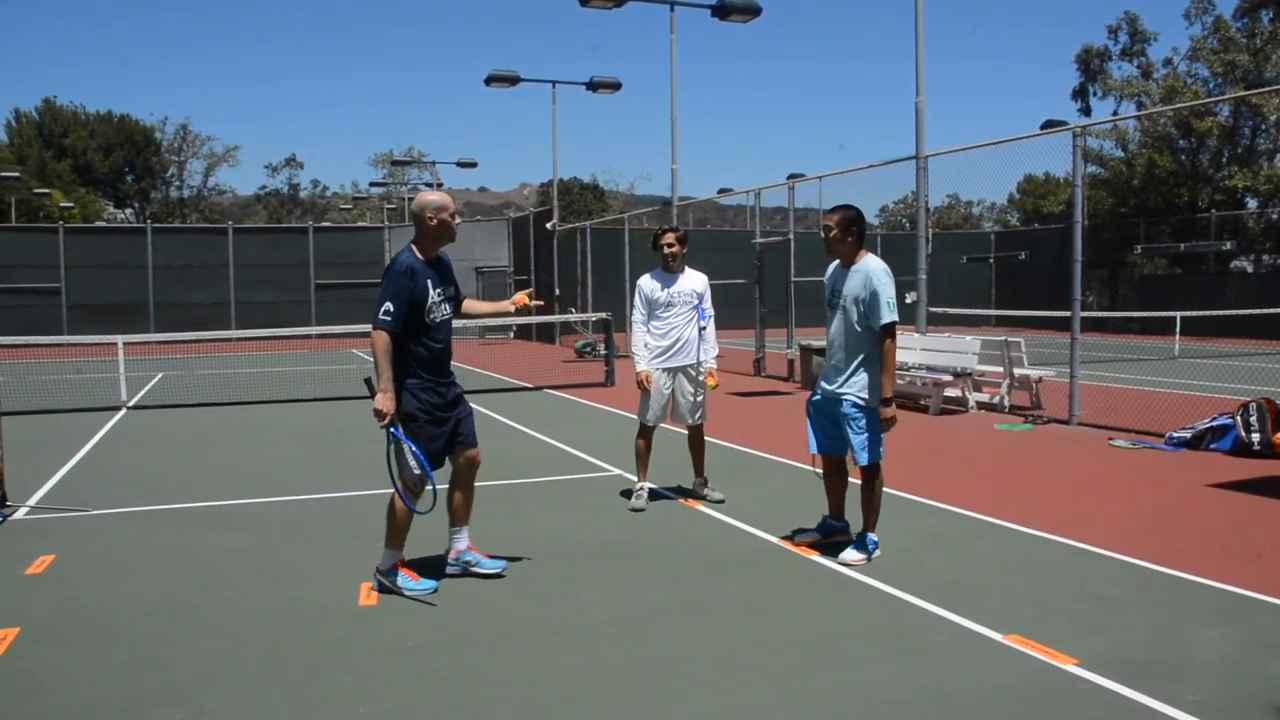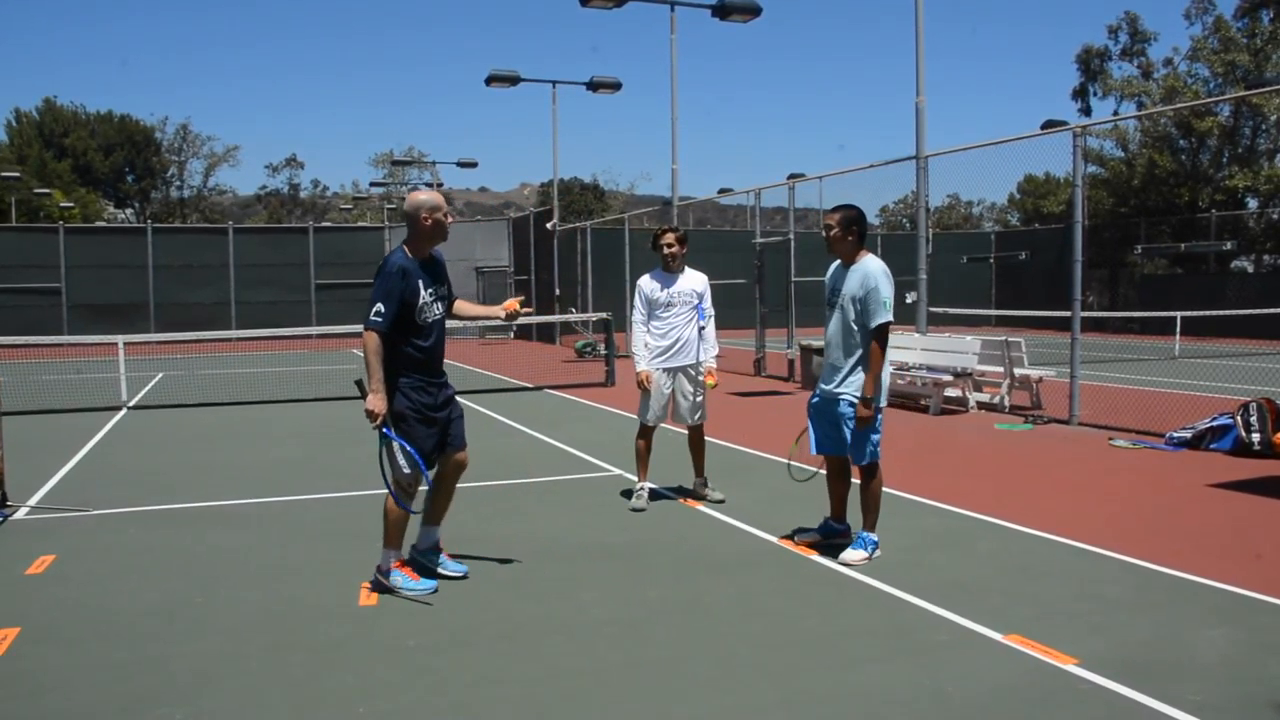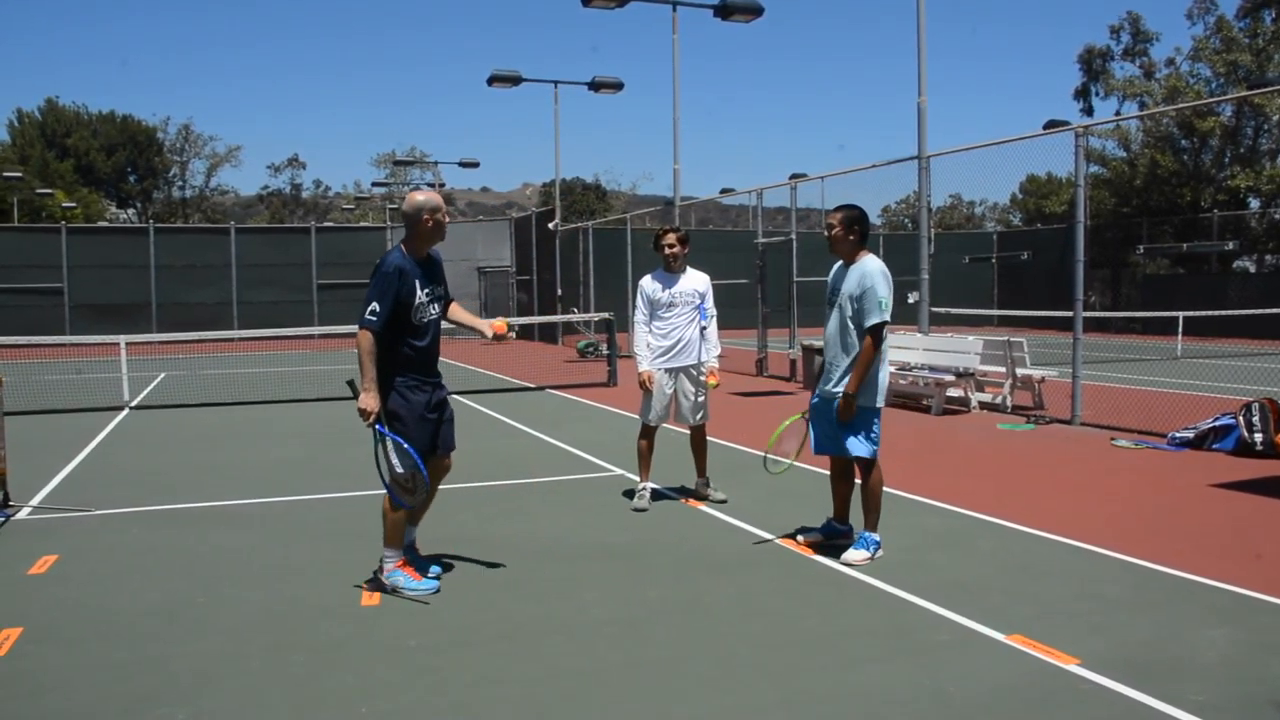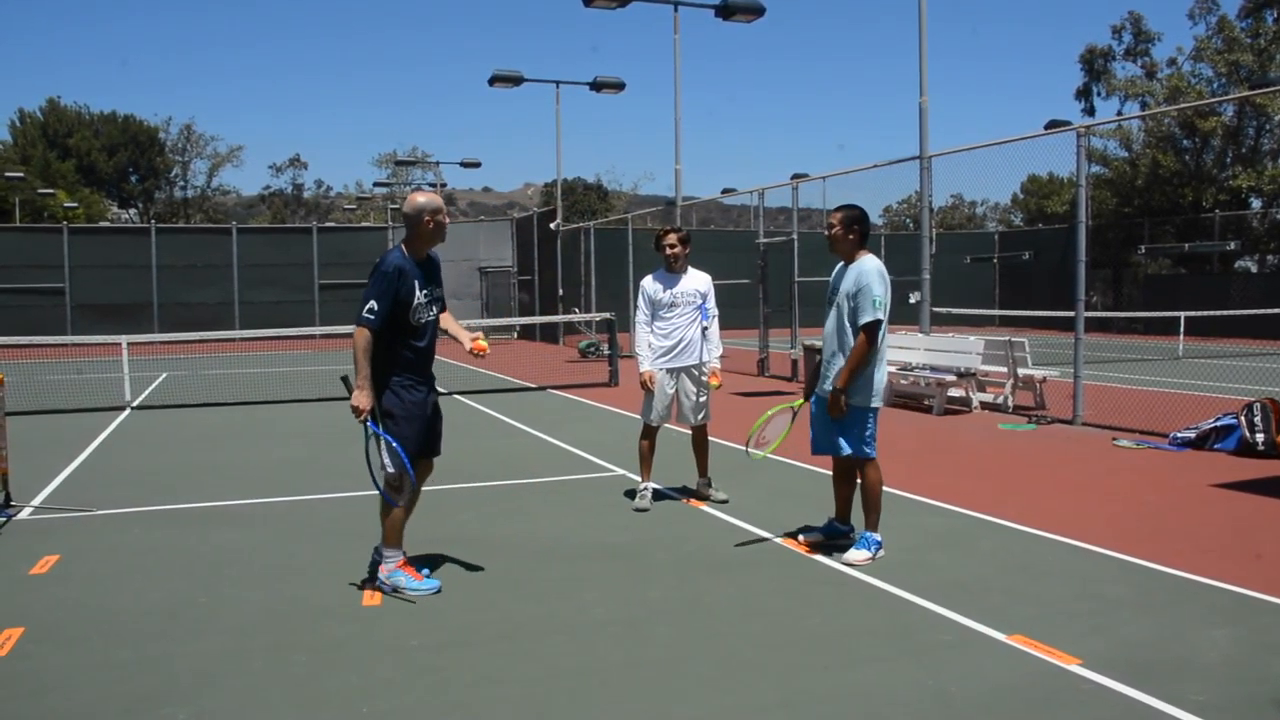
dt=0.1s
person 1, frame 1
left shoulder: (441, 261)
right shoulder: (404, 268)
left elbow: (457, 303)
right elbow: (381, 330)
left wrist: (504, 307)
right wrist: (385, 391)
left hip: (445, 384)
right hip: (415, 391)
left knee: (468, 459)
right knee: (414, 478)
left ankle: (460, 550)
right ankle: (391, 567)
person 1, frame 2
left shoulder: (435, 260)
right shoulder: (396, 268)
right elbow: (373, 331)
left wrist: (496, 312)
right wrist: (377, 392)
left hip: (437, 384)
right hip: (407, 391)
left knee: (455, 462)
right knee: (408, 478)
left ankle: (425, 548)
right ankle: (390, 566)
person 1, frame 3
left shoulder: (434, 260)
right shoulder: (393, 268)
right elbow: (368, 330)
left wrist: (479, 325)
right wrist: (369, 390)
left hip: (431, 383)
right hip: (402, 389)
left knee: (439, 466)
left ankle: (404, 545)
right ankle: (392, 567)
person 1, frame 4
left shoulder: (431, 262)
right shoulder: (392, 267)
right elbow: (364, 328)
left wrist: (462, 334)
right wrist: (363, 388)
left hip: (424, 383)
right hip: (397, 388)
left knee: (421, 469)
right knee: (399, 477)
left ankle: (386, 549)
right ankle: (391, 566)
person 2, frame 1
left shoulder: (875, 272)
right shoulder: (833, 271)
left elbow: (887, 338)
left wrist: (886, 397)
left hip: (862, 391)
right hip: (829, 386)
left knee: (867, 462)
right knee: (830, 457)
left ankle: (868, 538)
right ankle: (835, 523)
person 2, frame 2
left shoulder: (873, 272)
right shoulder: (835, 270)
left elbow: (879, 338)
left wrist: (869, 396)
left hip: (857, 390)
right hip: (828, 386)
left knee: (866, 462)
right knee: (833, 459)
left ankle: (868, 537)
right ankle: (837, 525)
person 2, frame 3
left shoulder: (872, 272)
right shoulder: (838, 270)
left elbow: (872, 338)
left wrist: (851, 390)
right wrist: (824, 382)
left hip: (858, 391)
right hip: (831, 386)
left knee: (865, 460)
right knee: (837, 458)
left ankle: (870, 537)
right ankle: (839, 525)
person 2, frame 4
left shoulder: (869, 271)
right shoulder: (840, 270)
left elbow: (867, 337)
left wrist: (841, 387)
right wrist: (816, 376)
left hip: (855, 390)
right hip: (830, 386)
left knee: (862, 460)
right knee: (839, 459)
left ankle: (871, 537)
right ankle: (841, 525)
person 3, frame 1
left shoulder: (699, 280)
right shoulder: (646, 283)
left elbow: (707, 322)
right elbow: (638, 325)
left wrist: (710, 361)
right wrist: (640, 365)
left hip: (691, 364)
right hip: (656, 365)
left knee: (696, 425)
right knee: (647, 425)
left ankle: (700, 482)
right ankle: (641, 486)
person 3, frame 2
left shoulder: (699, 280)
right shoulder: (646, 283)
left elbow: (707, 322)
right elbow: (638, 326)
left wrist: (710, 361)
right wrist: (640, 365)
left hip: (691, 364)
right hip: (656, 365)
left knee: (696, 425)
right knee: (647, 425)
left ankle: (700, 482)
right ankle: (641, 486)
person 3, frame 3
left shoulder: (701, 280)
right shoulder: (648, 283)
left elbow: (709, 322)
right elbow: (641, 326)
left wrist: (712, 360)
right wrist: (642, 365)
left hip: (693, 364)
right hip: (658, 366)
left knee: (698, 425)
right knee: (649, 425)
left ankle: (702, 482)
right ankle: (644, 486)
person 3, frame 4
left shoulder: (703, 280)
right shoulder: (649, 283)
left elbow: (711, 322)
right elbow: (642, 326)
left wrist: (714, 361)
right wrist: (643, 365)
left hip: (694, 364)
right hip: (659, 365)
left knee: (699, 425)
right knee: (650, 425)
left ankle: (703, 482)
right ankle: (645, 486)
